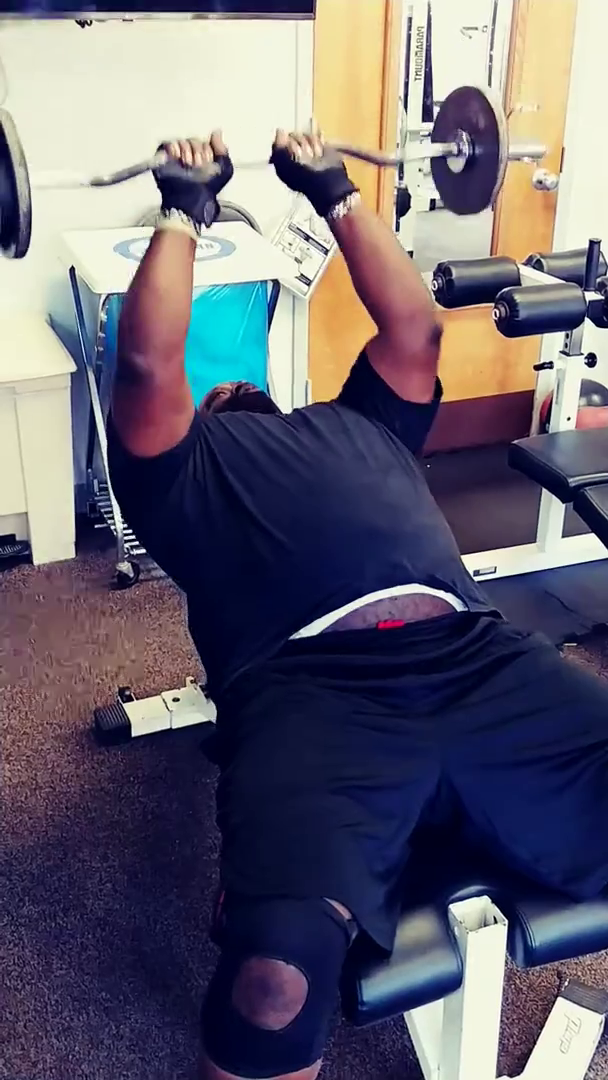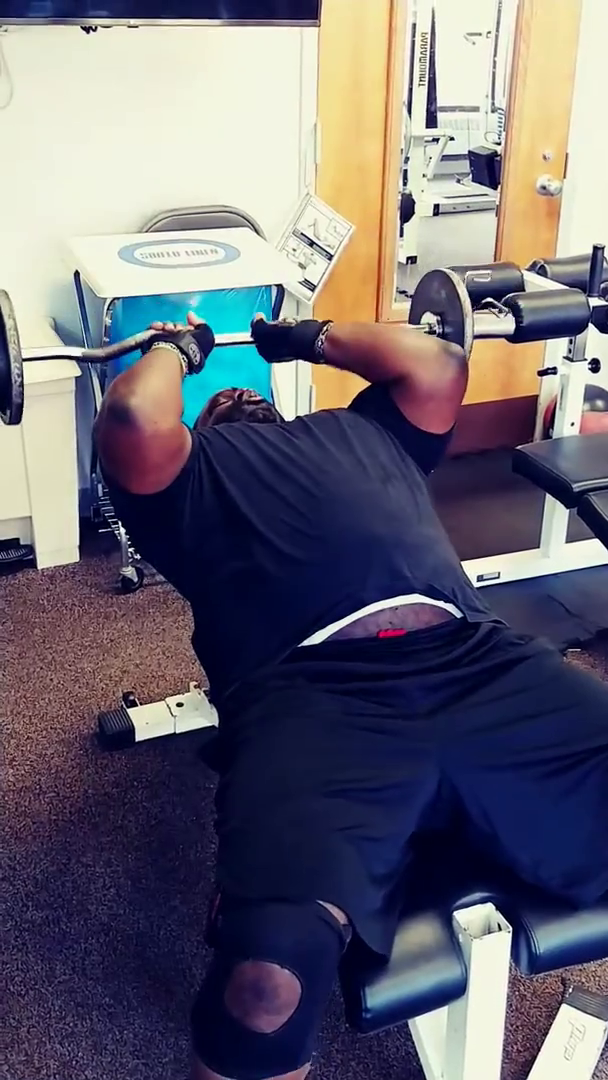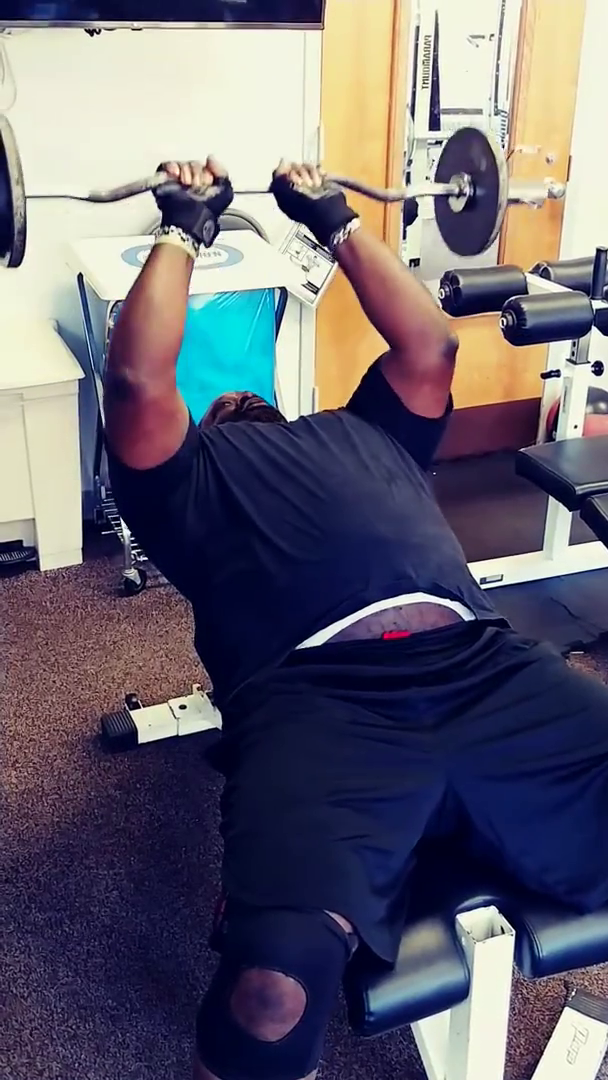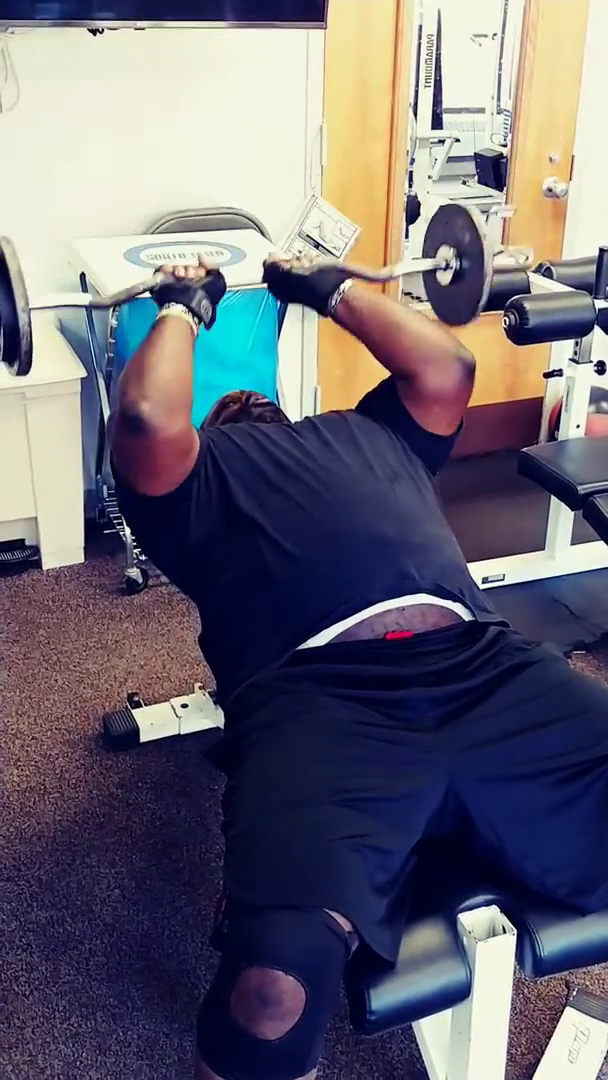
dt=0.7s
person 1, frame 1
left shoulder: (358, 423)
right shoulder: (186, 465)
left elbow: (413, 327)
right elbow: (147, 367)
left wrist: (335, 195)
right wrist: (183, 214)
left hip: (479, 656)
right hip: (309, 691)
right knee: (276, 973)
person 1, frame 2
left shoulder: (355, 430)
right shoulder: (191, 470)
left elbow: (439, 365)
right elbow: (131, 423)
left wrist: (316, 338)
right wrist: (172, 352)
left hip: (474, 659)
right hip: (310, 693)
right knee: (268, 978)
person 1, frame 3
left shoulder: (363, 434)
right shoulder: (192, 479)
left elbow: (427, 345)
right elbow: (139, 381)
left wrist: (336, 222)
right wrist: (181, 232)
left hip: (484, 667)
right hip: (316, 698)
right knee: (274, 984)
person 1, frame 4
left shoulder: (365, 433)
right shoulder: (194, 474)
left elbow: (446, 369)
right elbow: (147, 420)
left wrist: (331, 290)
right wrist: (183, 308)
left hip: (483, 665)
right hip: (315, 697)
right knee: (274, 981)
